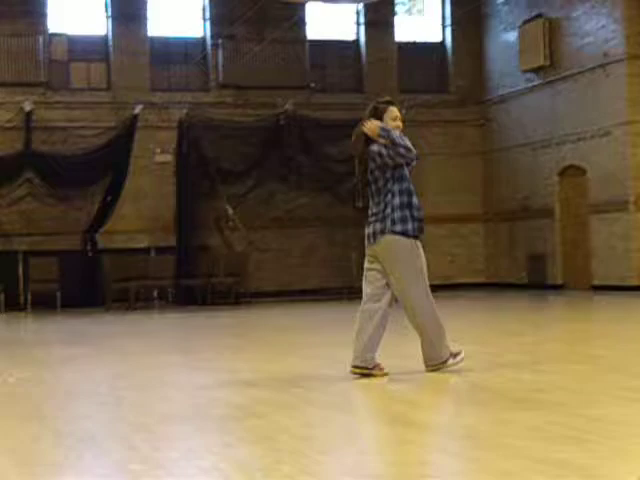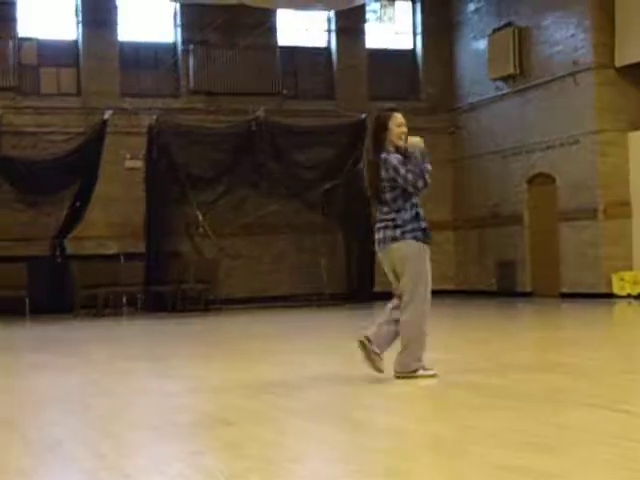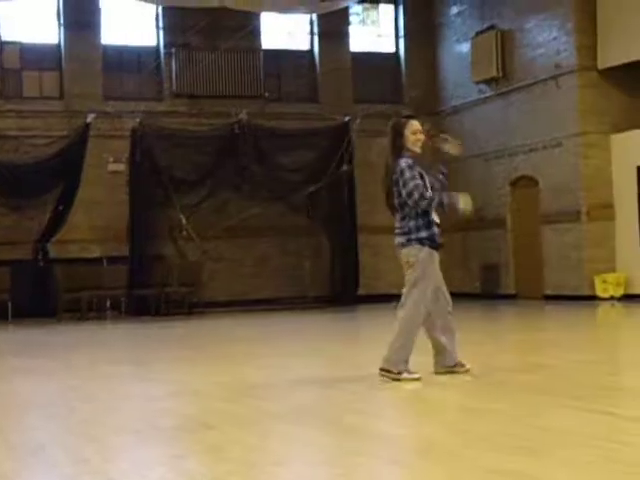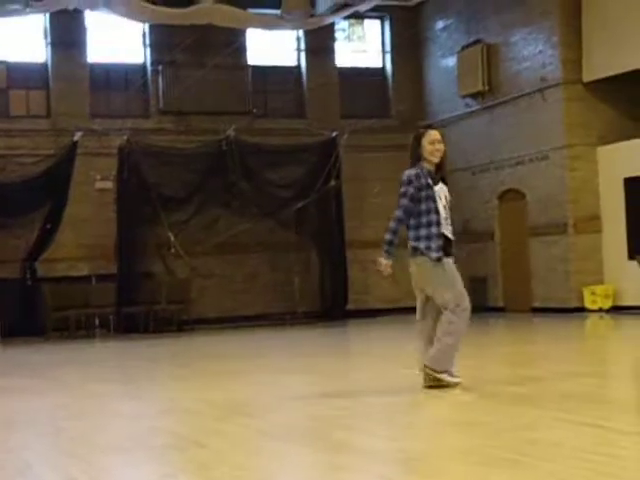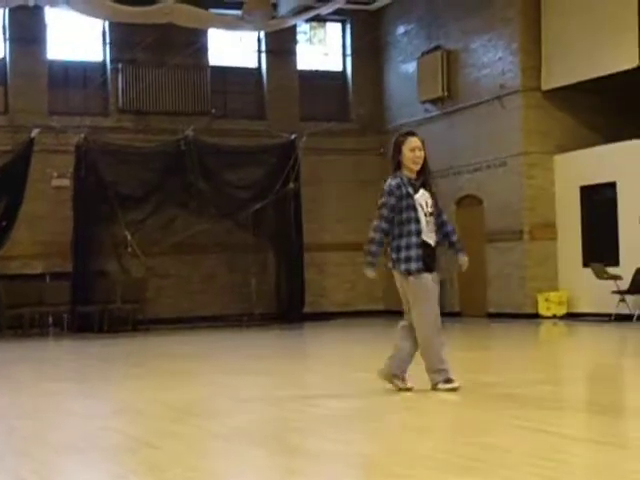
dt=0.3s
person 1, frame 1
left shoulder: (378, 152)
right shoulder: (377, 150)
right elbow: (409, 155)
right wrist: (384, 131)
left hip: (377, 234)
right hip: (396, 232)
left knee: (376, 296)
right knee: (417, 296)
left ankle: (363, 358)
right ankle: (438, 354)
person 1, frame 2
left shoulder: (381, 161)
right shoulder: (392, 160)
right elbow: (420, 182)
left wrist: (411, 152)
right wrist: (418, 151)
left hip: (387, 239)
right hip: (407, 237)
left knee: (404, 299)
right knee: (416, 302)
left ankle: (375, 339)
right ankle: (409, 363)
person 1, frame 3
left shoulder: (410, 166)
right shoulder: (404, 165)
left elbow: (433, 189)
right elbow: (420, 199)
right wrist: (455, 200)
left hip: (418, 243)
right hip: (418, 242)
left knee: (439, 303)
right knee: (415, 303)
left ankle: (447, 359)
right ankle: (394, 363)
person 1, frame 4
left shoulder: (439, 179)
right shoulder: (414, 176)
right elbow: (400, 217)
left wrist: (450, 248)
right wrist: (387, 253)
left hip: (440, 253)
right hip: (427, 254)
left knee: (430, 313)
right knee: (458, 306)
left ankle: (432, 371)
right ankle: (437, 363)
person 1, frame 5
left shoulder: (425, 184)
right shoulder: (393, 186)
left elbow: (440, 219)
right elbow: (380, 226)
left wrist: (457, 249)
right wrist: (371, 262)
left hip: (428, 261)
right hip: (410, 262)
left knee: (416, 320)
right knee: (429, 321)
left ankle: (394, 369)
right ankle: (439, 374)
